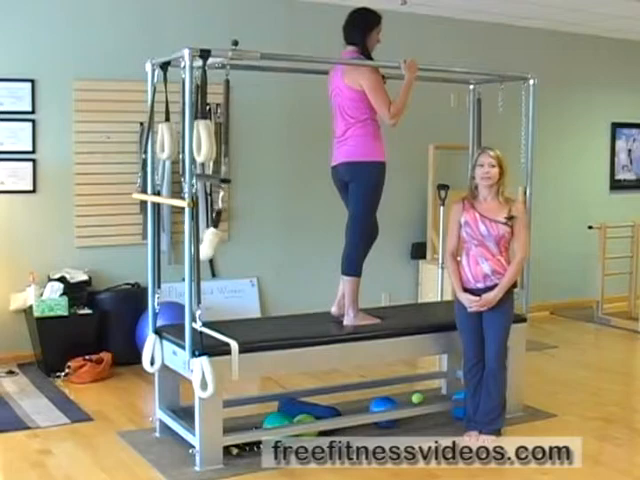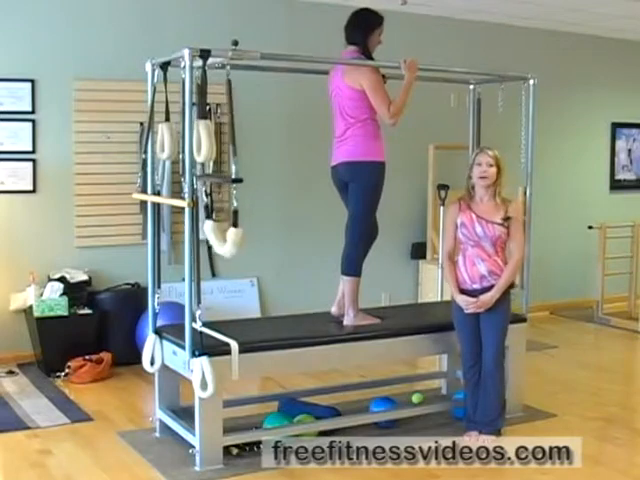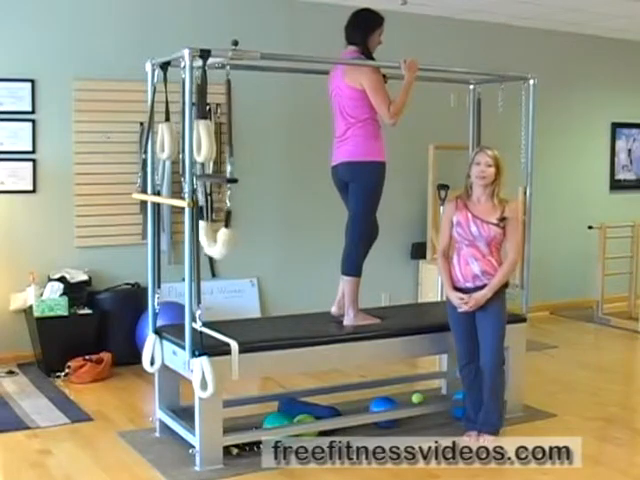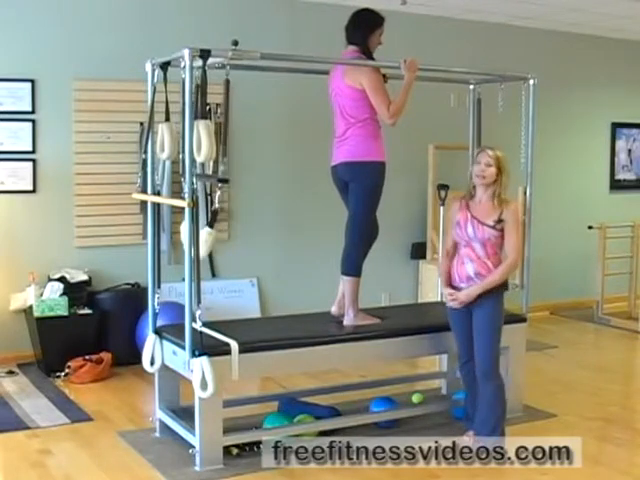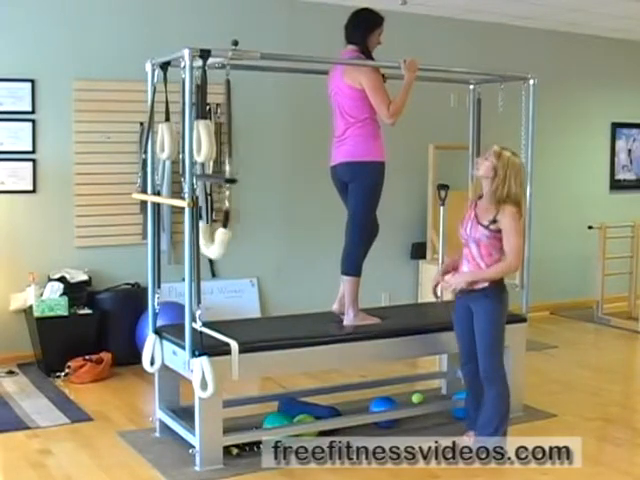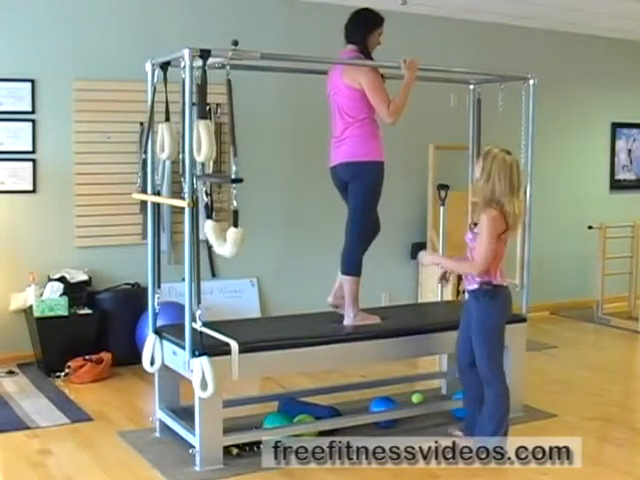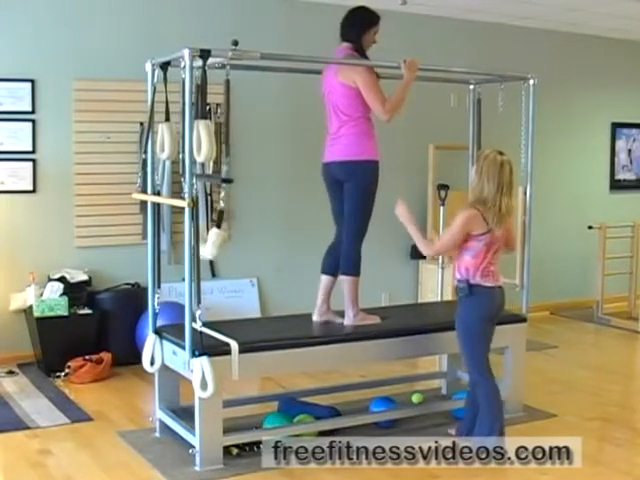
dt=0.4s
person 1, frame 1
left shoulder: (336, 71)
right shoulder: (364, 69)
right elbow: (390, 116)
right wrist: (409, 79)
left hip: (341, 162)
right hip: (364, 161)
left knee: (365, 230)
right knee: (359, 233)
left ankle: (341, 303)
right ankle: (352, 312)
person 1, frame 2
left shoulder: (337, 70)
right shoulder: (364, 69)
right elbow: (390, 116)
left wrist: (378, 81)
right wrist: (408, 79)
left hip: (340, 162)
right hip: (364, 161)
left knee: (364, 231)
right knee: (358, 233)
left ankle: (341, 303)
right ankle: (352, 312)
person 1, frame 3
left shoulder: (337, 70)
right shoulder: (364, 69)
right elbow: (390, 115)
left wrist: (378, 82)
right wrist: (408, 79)
left hip: (341, 162)
right hip: (364, 161)
left knee: (364, 231)
right knee: (359, 233)
left ankle: (342, 303)
right ankle: (351, 312)
person 1, frame 4
left shoulder: (337, 69)
right shoulder: (364, 68)
right elbow: (390, 115)
left wrist: (381, 81)
right wrist: (408, 79)
left hip: (341, 162)
right hip: (364, 161)
left knee: (364, 231)
right knee: (359, 233)
left ankle: (341, 303)
right ankle: (351, 312)
person 1, frame 5
left shoulder: (336, 69)
right shoulder: (363, 68)
right elbow: (389, 115)
left wrist: (378, 81)
right wrist: (408, 80)
left hip: (340, 162)
right hip: (364, 161)
left knee: (365, 229)
right knee: (358, 233)
left ankle: (343, 300)
right ankle: (352, 312)
person 1, frame 6
left shoulder: (335, 68)
right shoulder: (362, 67)
right elbow: (390, 114)
left wrist: (377, 81)
right wrist: (409, 79)
left hip: (339, 162)
right hip: (363, 161)
left knee: (367, 227)
right knee: (358, 233)
left ankle: (339, 292)
right ankle: (352, 311)
person 1, frame 7
left shoulder: (331, 65)
right shoulder: (357, 65)
right elbow: (385, 112)
right wrist: (407, 79)
left hip: (333, 161)
right hip: (358, 160)
left knee: (344, 234)
right knee: (353, 236)
left ankle: (321, 307)
right ankle: (352, 312)
person 2, frame 1
left shoulder: (514, 208)
right shoulder: (461, 208)
left elbow: (520, 255)
right elbow: (451, 254)
left wrist: (496, 293)
right wrist: (460, 292)
left hip: (499, 294)
right hip: (467, 294)
left knee: (494, 361)
right knee: (472, 360)
left ankle: (490, 425)
right ankle: (473, 422)
person 2, frame 2
left shoulder: (510, 209)
right shoulder: (457, 208)
left elbow: (516, 257)
right elbow: (447, 255)
left wrist: (494, 295)
right wrist: (456, 294)
left hip: (496, 295)
right hip: (464, 296)
left knee: (492, 362)
right knee: (471, 361)
left ankle: (490, 426)
right ankle: (473, 423)
person 2, frame 3
left shoulder: (507, 210)
right shoulder: (453, 207)
left elbow: (513, 257)
right elbow: (442, 253)
left wrist: (485, 293)
right wrist: (450, 291)
left hip: (491, 294)
right hip: (458, 294)
left knee: (491, 362)
right knee: (467, 362)
left ankle: (490, 428)
right ankle: (473, 423)
person 2, frame 4
left shoulder: (507, 210)
right shoulder: (458, 206)
left elbow: (512, 260)
left wrist: (475, 290)
right wrist: (445, 284)
left hip: (488, 294)
right hip: (456, 293)
left knee: (486, 366)
right knee: (467, 363)
left ankle: (490, 435)
right ankle: (474, 424)
person 2, frame 5
left shoulder: (507, 212)
right shoulder: (474, 205)
left elbow: (512, 262)
left wrist: (467, 277)
right wrist: (446, 269)
left hip: (489, 297)
right hip: (464, 295)
left knee: (490, 368)
right knee: (469, 364)
left ankle: (491, 437)
right ankle: (477, 425)
person 2, frame 6
left shoulder: (491, 215)
right shoulder: (493, 210)
left elbow: (477, 267)
left wrist: (438, 260)
right wrist: (452, 264)
left hip: (489, 298)
right hip: (478, 296)
left knee: (489, 370)
right knee: (466, 363)
left ankle: (490, 439)
right ankle: (475, 427)
person 2, frame 7
left shoulder: (471, 215)
right shoulder: (503, 215)
left elbow: (429, 250)
right elbow: (510, 247)
left wrist: (405, 218)
left hip: (475, 295)
right hip: (493, 293)
left knee: (479, 370)
right knee: (477, 365)
left ankle: (492, 440)
right ankle: (471, 428)
